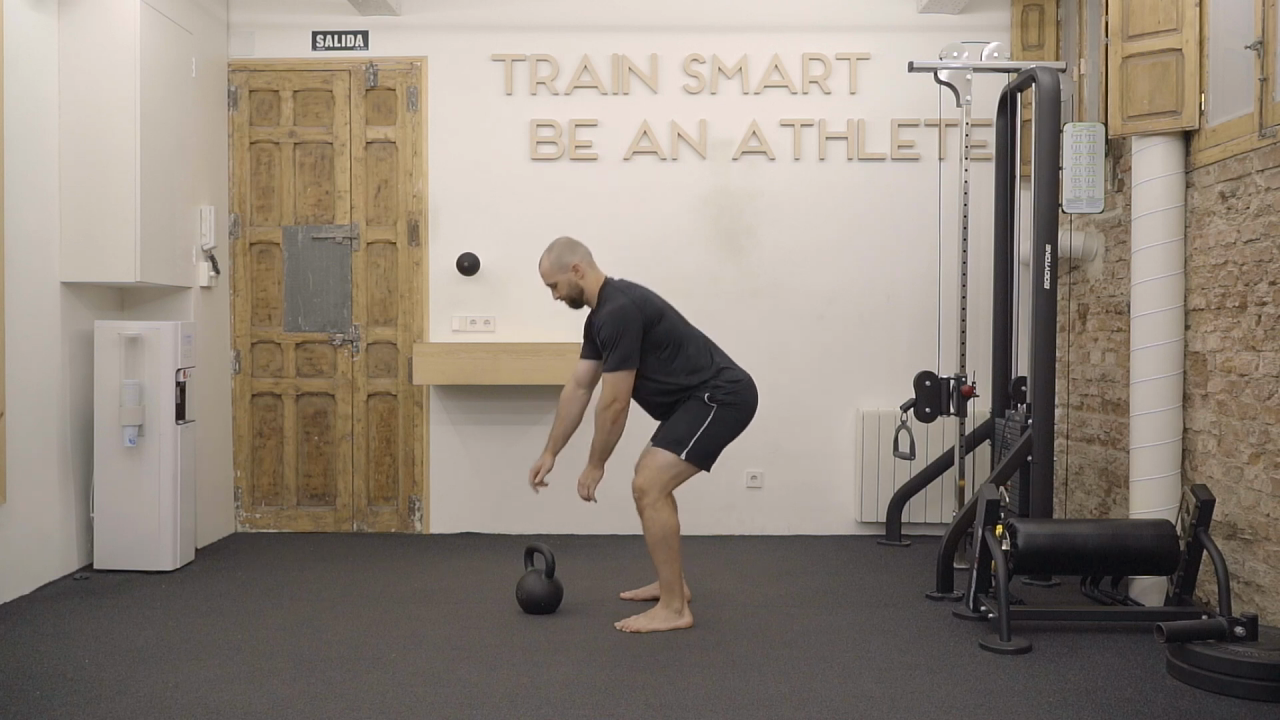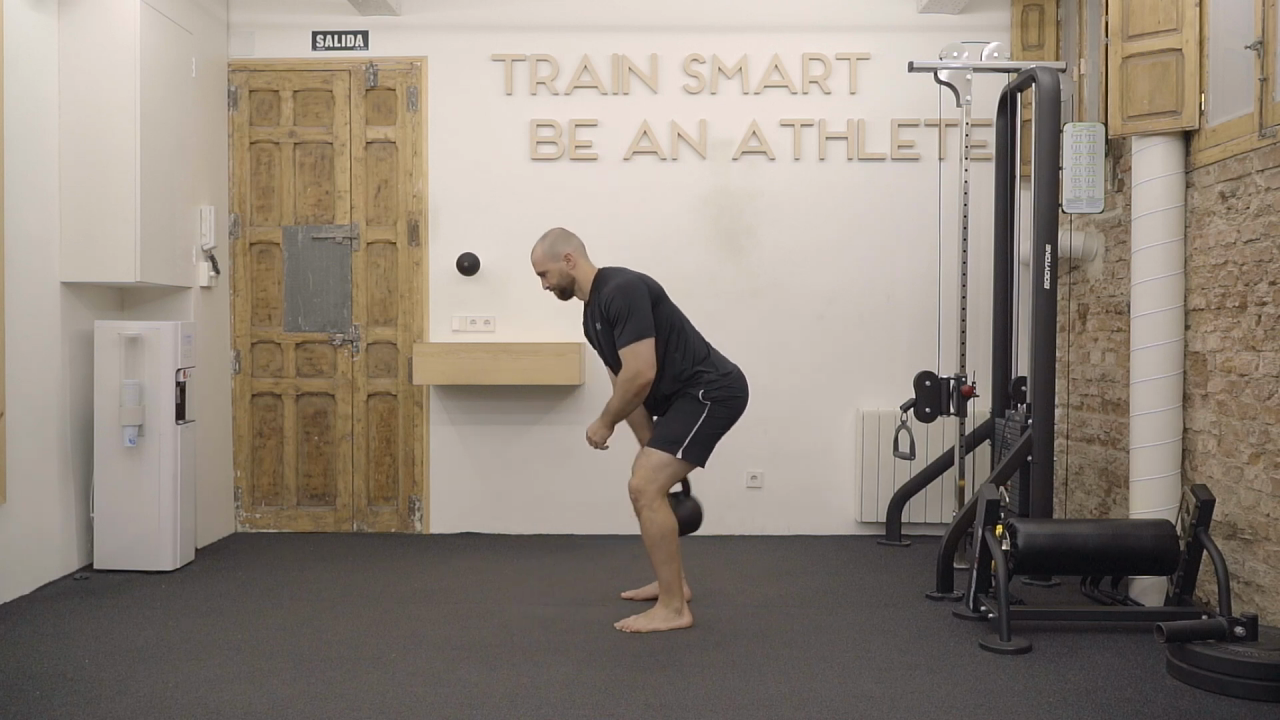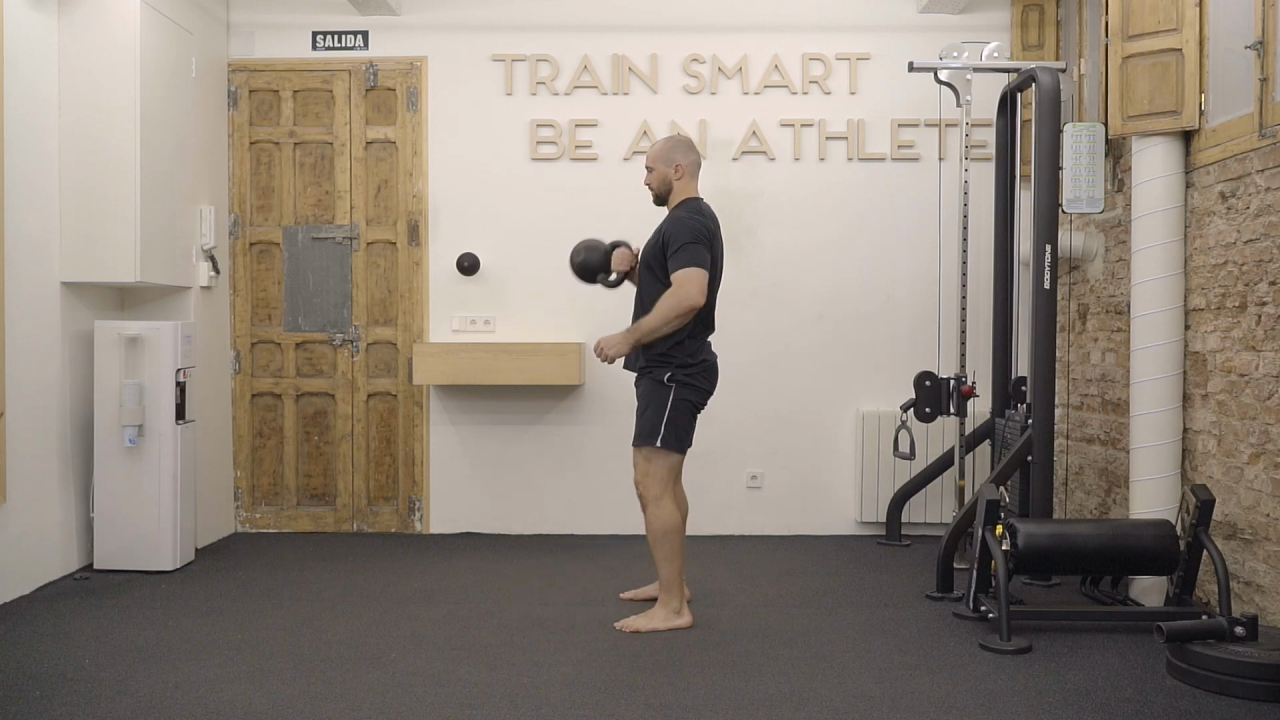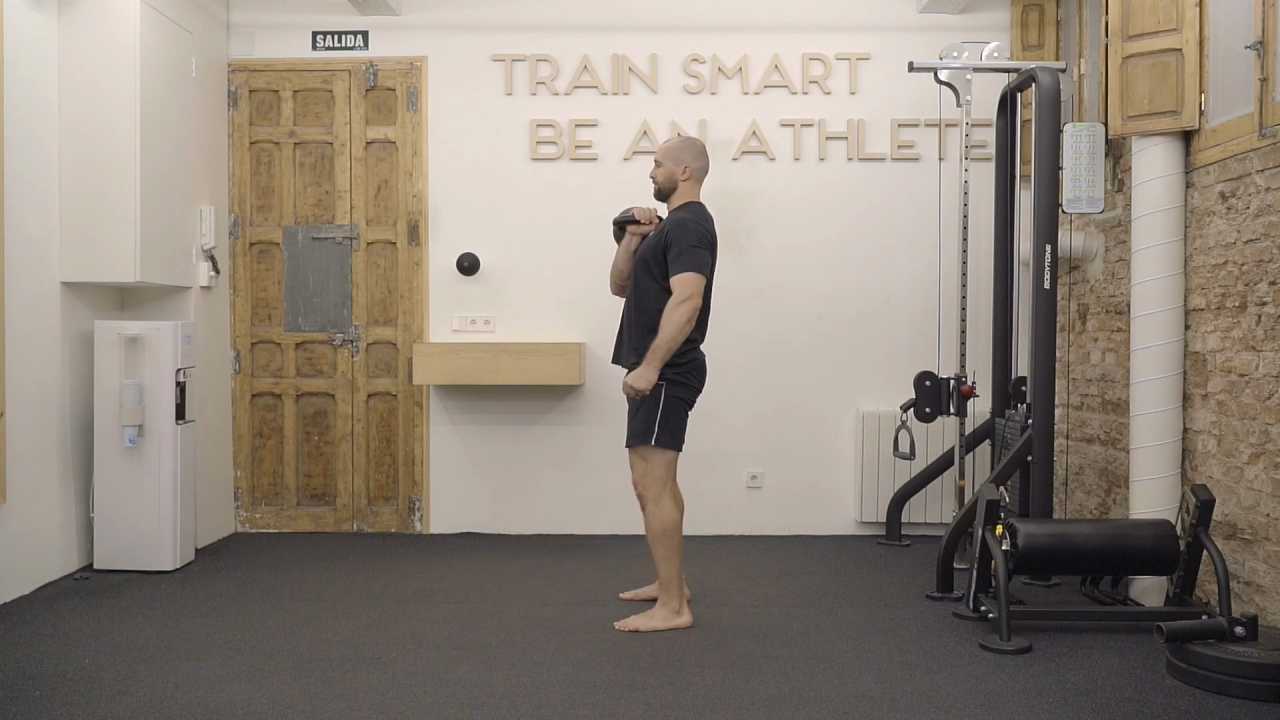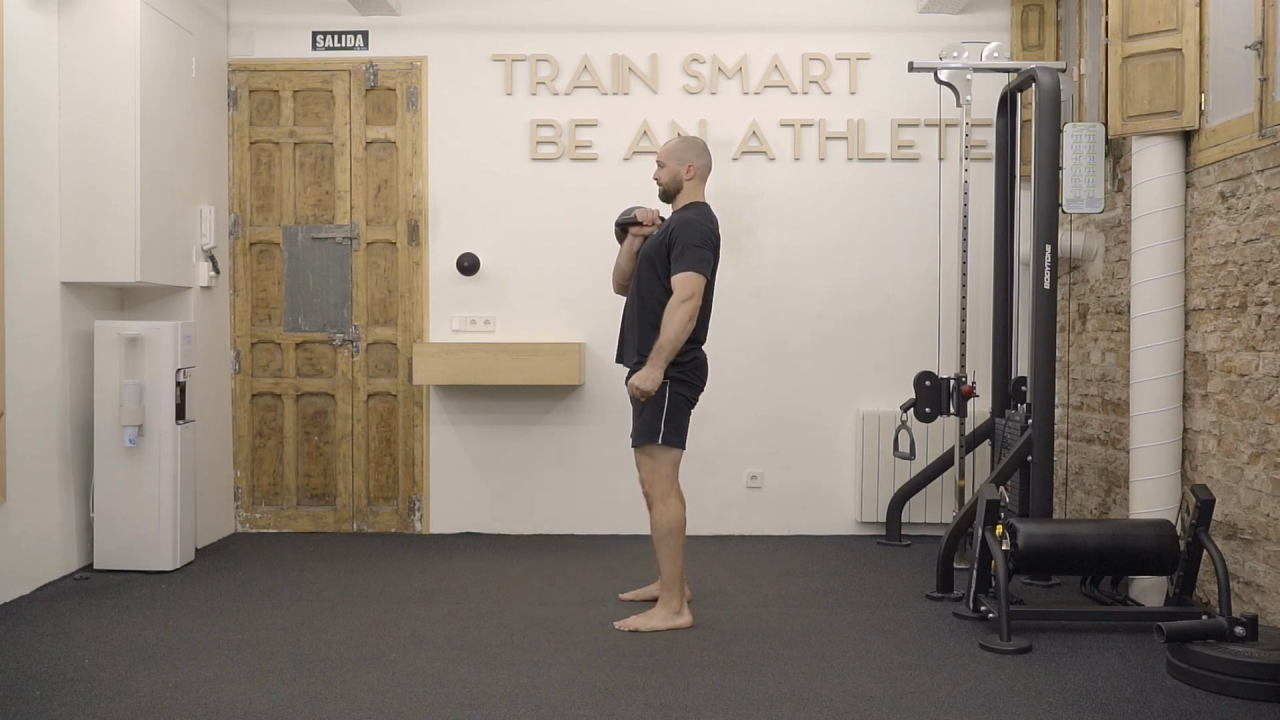
dt=1s
person 1, frame 1
left shoulder: (619, 313)
right shoulder: (602, 316)
left elbow: (613, 403)
right elbow: (577, 388)
left wrist: (593, 467)
right wrist: (548, 455)
left hip: (724, 397)
right hip: (709, 397)
left knee: (648, 485)
right knee: (650, 479)
left ankle: (673, 608)
right ankle: (672, 584)
person 1, frame 2
left shoulder: (622, 291)
right shoulder: (593, 312)
left elbow: (641, 374)
right elbow: (628, 382)
left wrist: (604, 424)
right wrist: (655, 449)
left hip: (711, 392)
right hip: (692, 393)
left knee: (644, 487)
right knee: (648, 481)
left ankle: (673, 607)
right ankle: (673, 582)
person 1, frame 3
left shoulder: (688, 221)
right shoulder: (684, 222)
left elbow: (690, 297)
left wrist: (626, 339)
right wrist: (632, 270)
left hip: (674, 371)
right hip: (673, 368)
left knee: (651, 484)
right knee: (664, 482)
left ankle: (672, 607)
right ankle: (672, 583)
person 1, frame 4
left shoulder: (689, 224)
right shoulder: (670, 225)
left elbow: (687, 300)
right elbow: (621, 286)
left wrist: (650, 366)
right wrist: (633, 238)
left hip: (667, 373)
right hip: (659, 370)
left knee: (650, 484)
right knee: (659, 481)
left ankle: (672, 607)
right ankle: (671, 582)
person 1, frame 5
left shoulder: (694, 224)
right shoulder: (672, 225)
left elbow: (686, 300)
right elbow: (624, 285)
left wrist: (655, 367)
right wrist: (635, 239)
left hip: (668, 372)
right hip: (656, 368)
left knee: (658, 483)
right knee: (660, 481)
left ankle: (672, 607)
right ankle: (671, 582)
